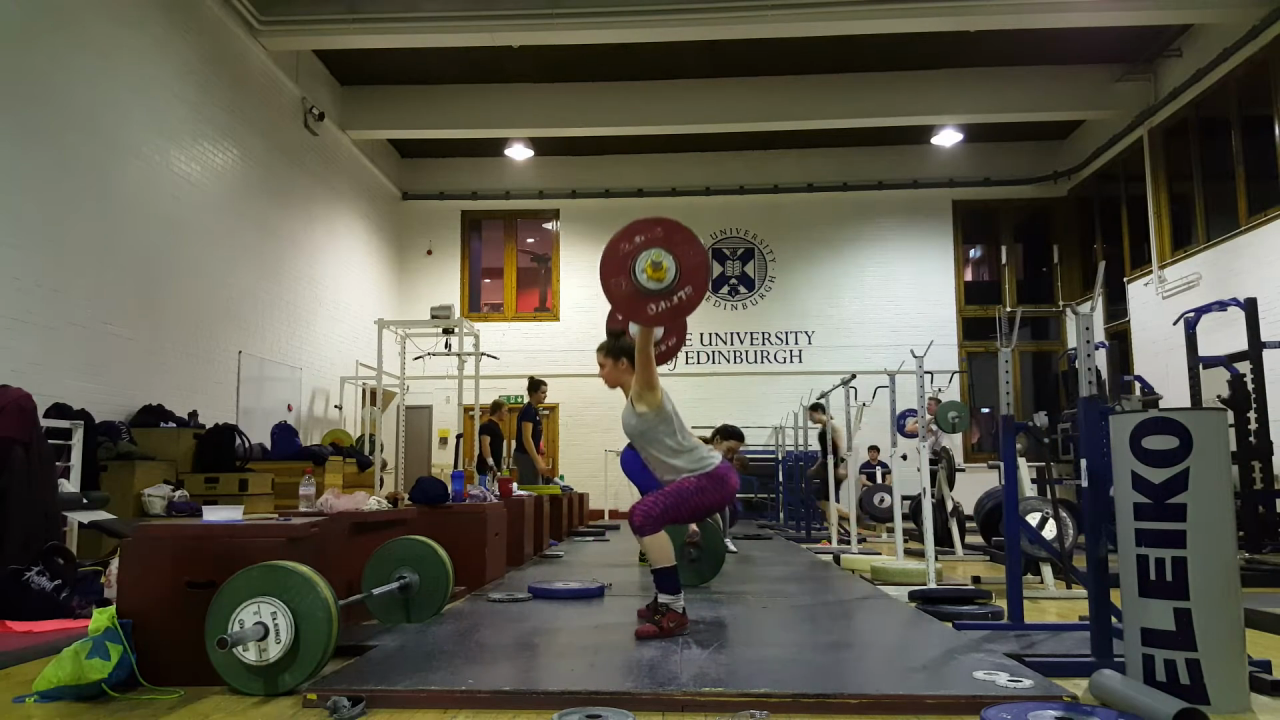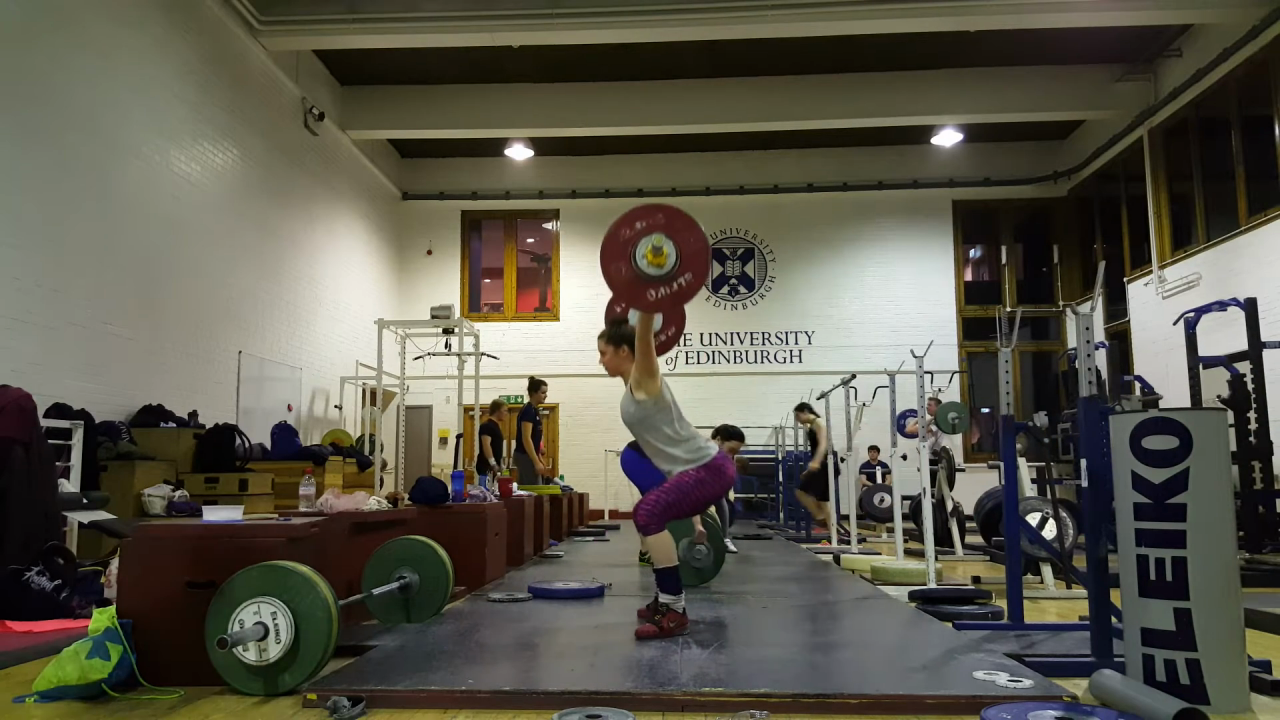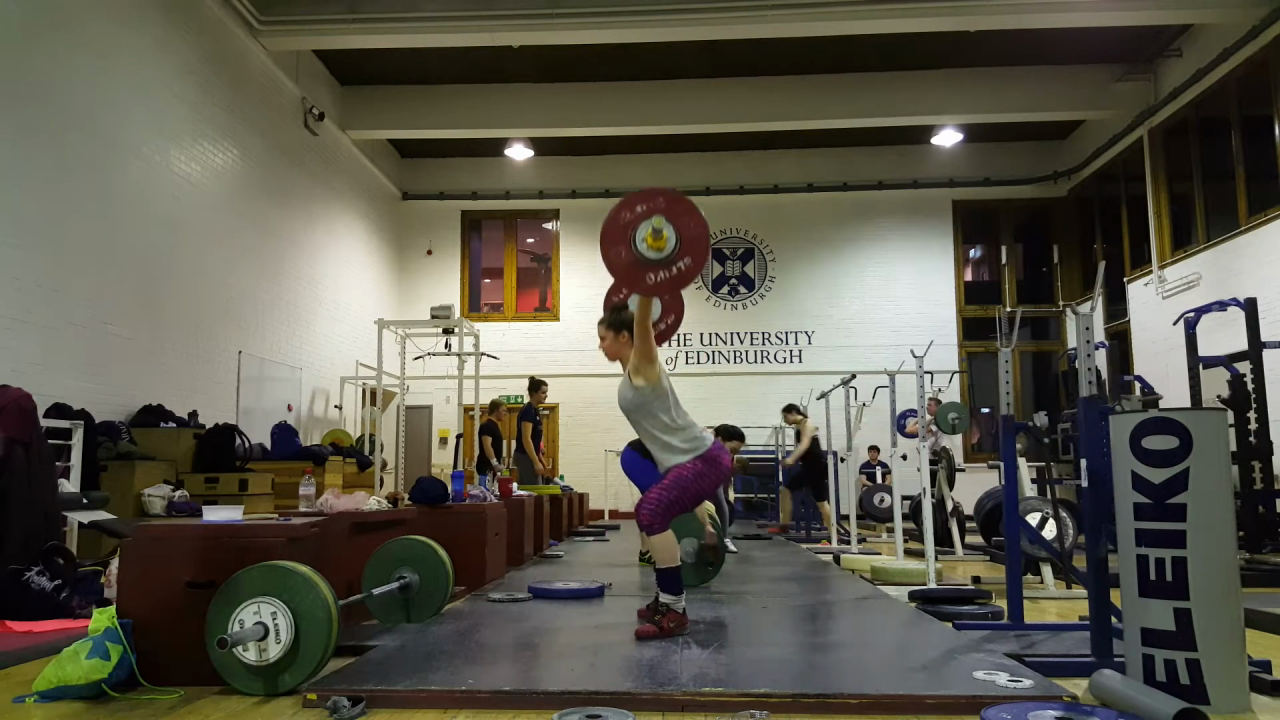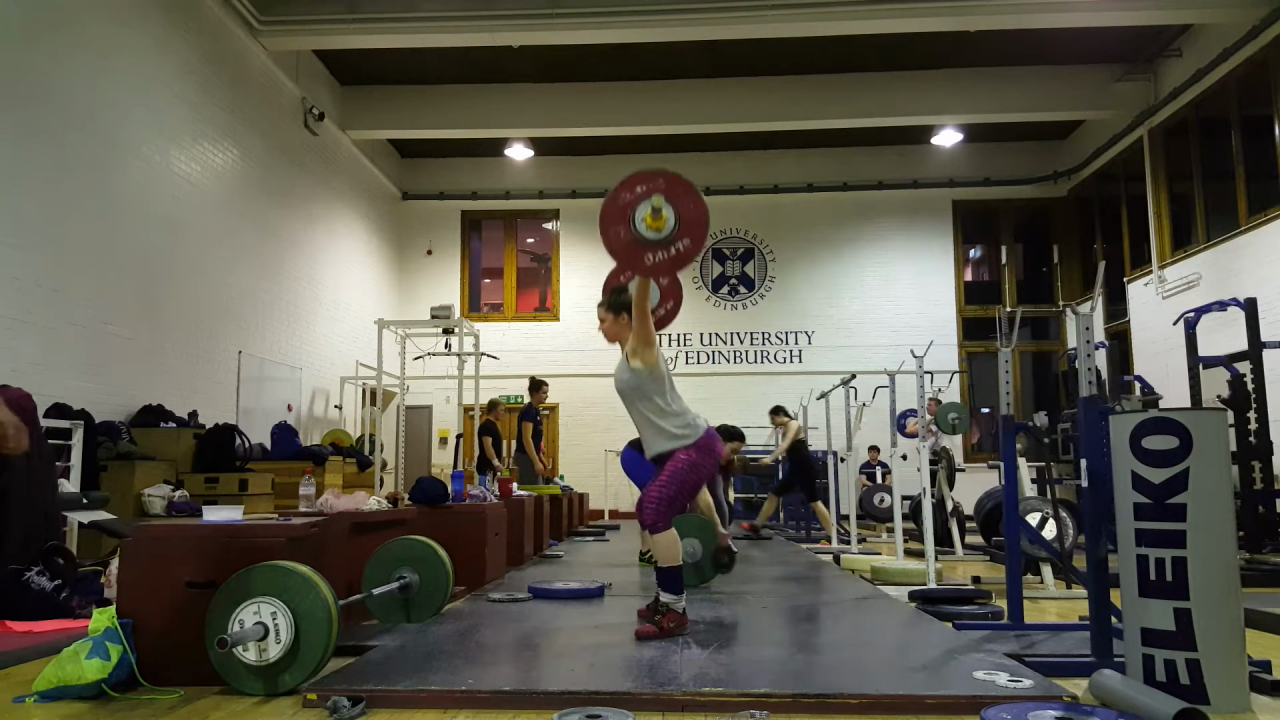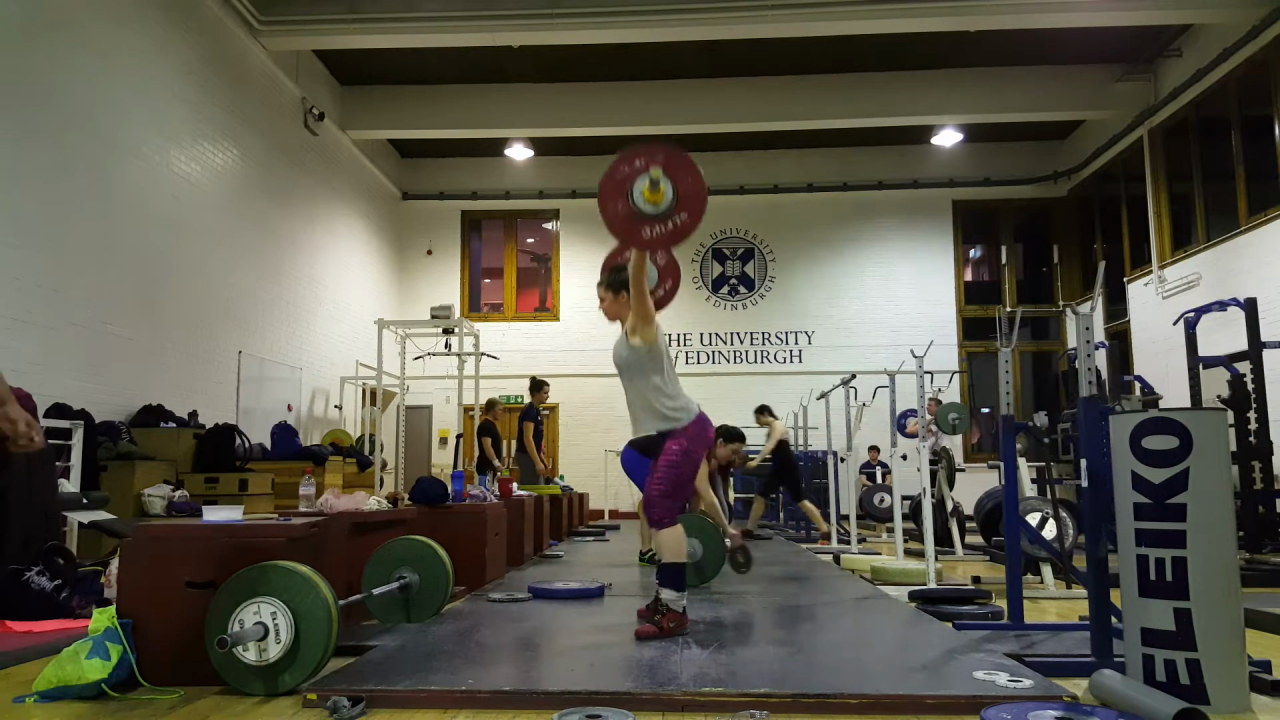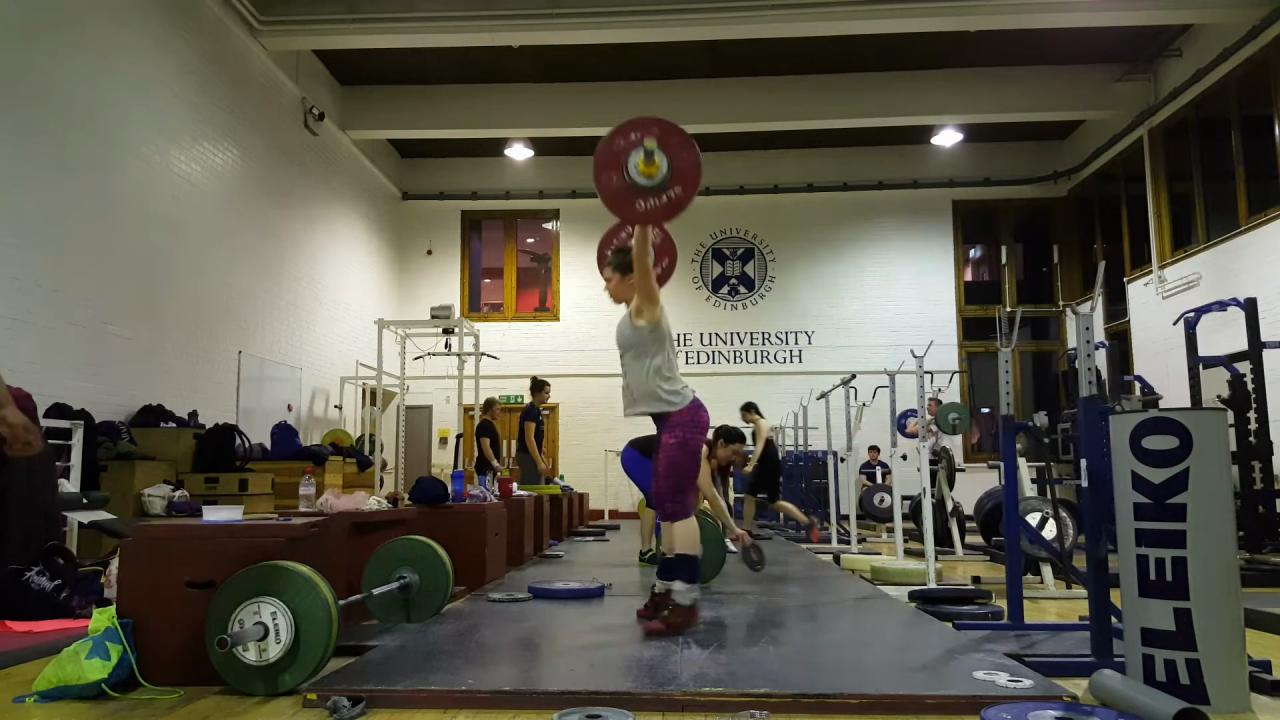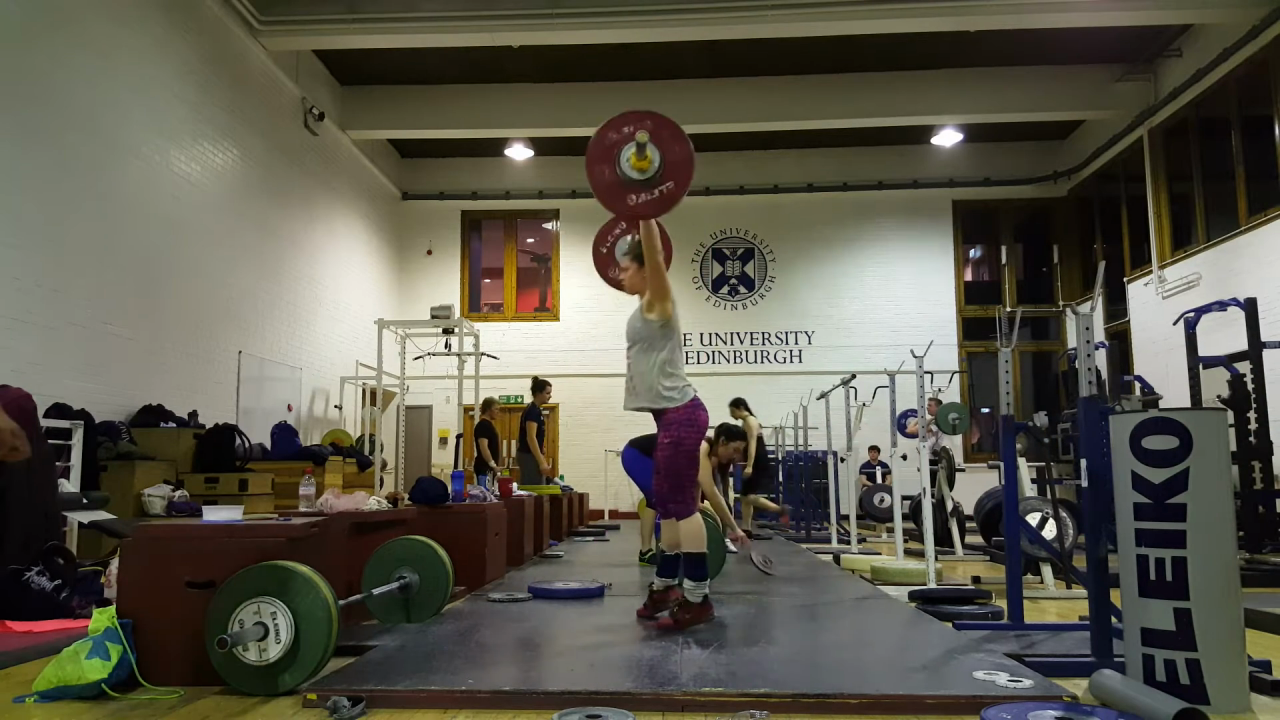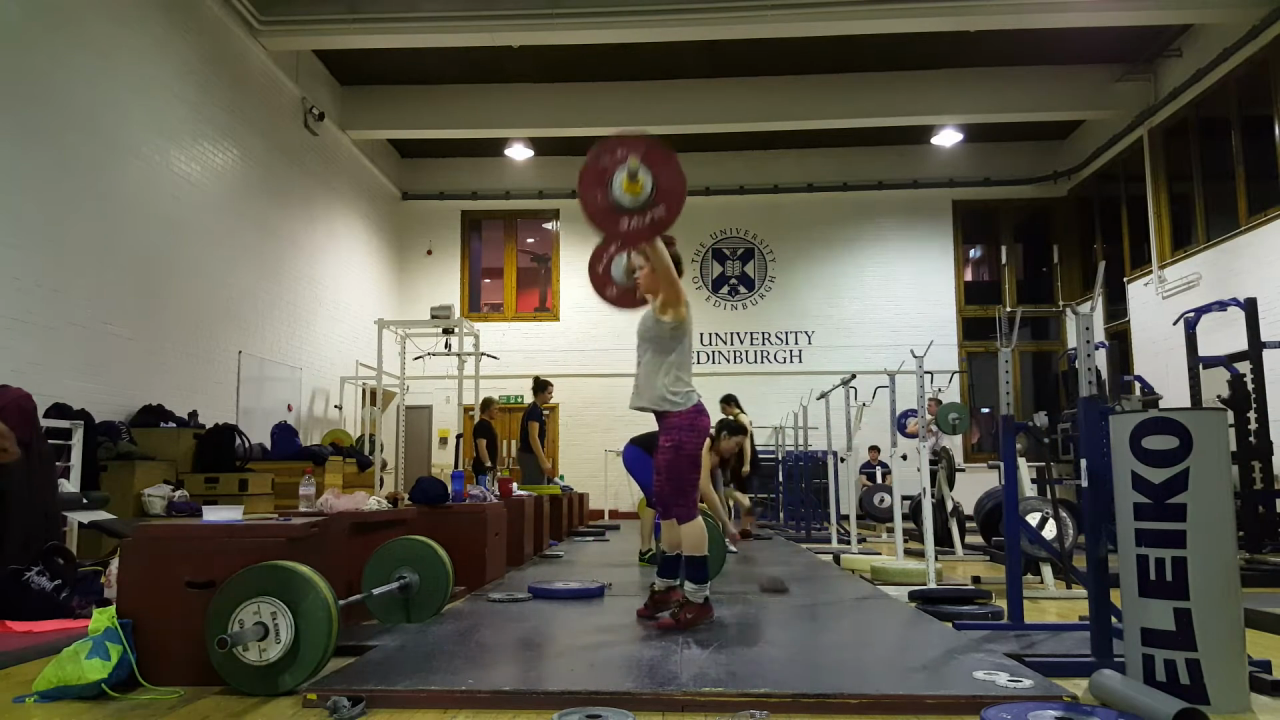
dt=0.1s
person 1, frame 1
left shoulder: (644, 390)
right shoulder: (634, 394)
left elbow: (644, 347)
right elbow: (643, 349)
left hip: (713, 478)
right hip: (705, 477)
left knee: (644, 516)
right knee: (648, 517)
left ankle: (674, 612)
right ankle: (667, 599)
person 1, frame 2
left shoulder: (644, 377)
right shoulder: (634, 381)
left elbow: (644, 336)
right elbow: (642, 337)
left hip: (709, 467)
right hip: (699, 466)
left knee: (648, 514)
right knee: (649, 515)
left ankle: (674, 612)
right ankle: (667, 600)
person 1, frame 3
left shoulder: (642, 364)
right shoulder: (632, 368)
left elbow: (643, 322)
right elbow: (643, 325)
left hip: (705, 457)
right hip: (694, 458)
left knee: (651, 513)
right knee: (651, 514)
left ankle: (674, 612)
right ankle: (667, 599)
person 1, frame 4
left shoulder: (641, 345)
right shoulder: (631, 349)
left elbow: (642, 300)
right elbow: (639, 303)
left hip: (698, 445)
right hip: (683, 445)
left knee: (656, 512)
right knee: (650, 512)
left ankle: (674, 612)
right ankle: (666, 599)
person 1, frame 5
left shoulder: (640, 323)
right shoulder: (630, 328)
left elbow: (640, 278)
right elbow: (634, 281)
left wrist: (641, 245)
right wrist: (636, 251)
left hip: (687, 429)
right hip: (675, 432)
left knee: (661, 510)
right knee: (656, 509)
left ankle: (674, 610)
right ankle: (666, 596)
person 1, frame 6
left shoulder: (647, 306)
right shoulder: (636, 310)
left elbow: (643, 261)
right elbow: (636, 266)
left wrist: (642, 221)
right wrist: (630, 237)
left hip: (682, 416)
right hip: (671, 417)
left knee: (677, 505)
right knee: (665, 504)
left ankle: (684, 603)
right ankle: (666, 590)
person 1, frame 7
left shoulder: (659, 301)
right shoulder: (647, 303)
left elbow: (655, 252)
right elbow: (647, 258)
left wrist: (646, 217)
right wrist: (638, 224)
left hip: (680, 413)
right hip: (671, 414)
left knee: (679, 503)
right knee: (665, 503)
left ankle: (697, 599)
right ankle: (665, 588)
person 1, frame 8
left shoulder: (673, 300)
right shoulder: (659, 305)
left elbow: (665, 264)
left hip: (682, 416)
right hip: (673, 417)
left knee: (682, 505)
right knee: (667, 504)
left ankle: (697, 600)
right ankle: (666, 589)
